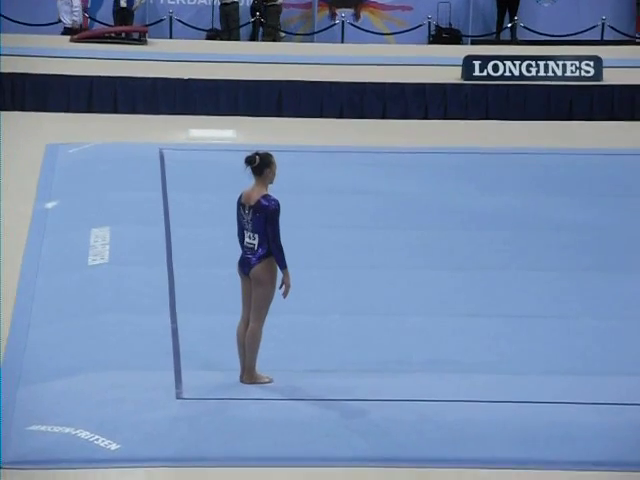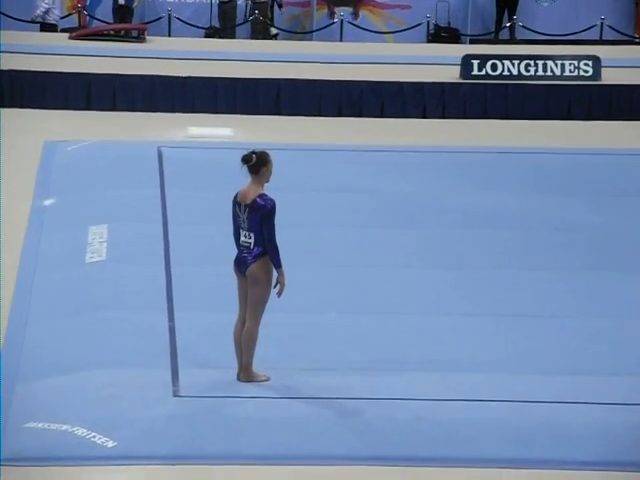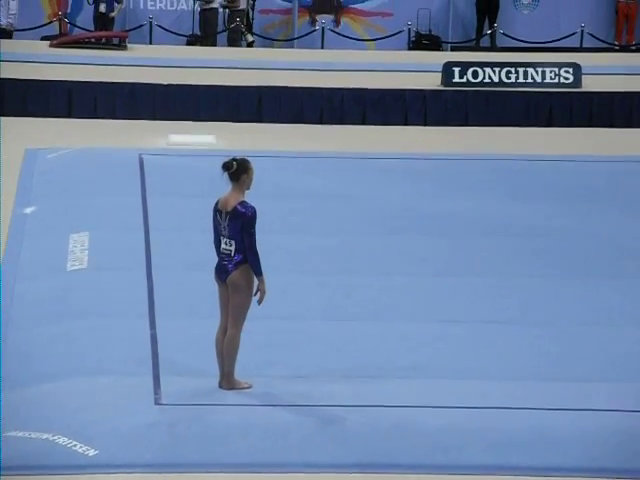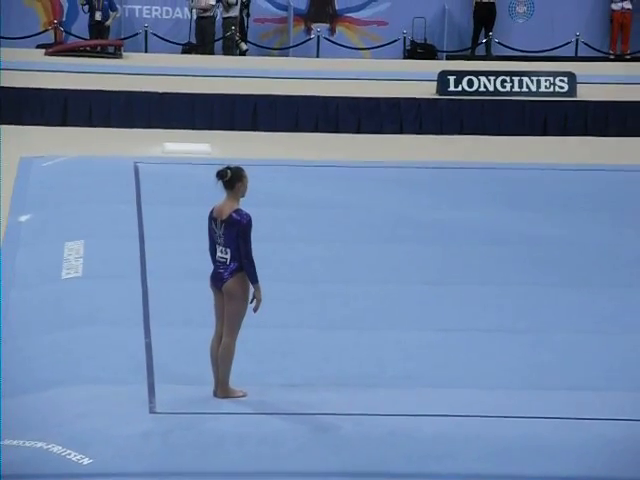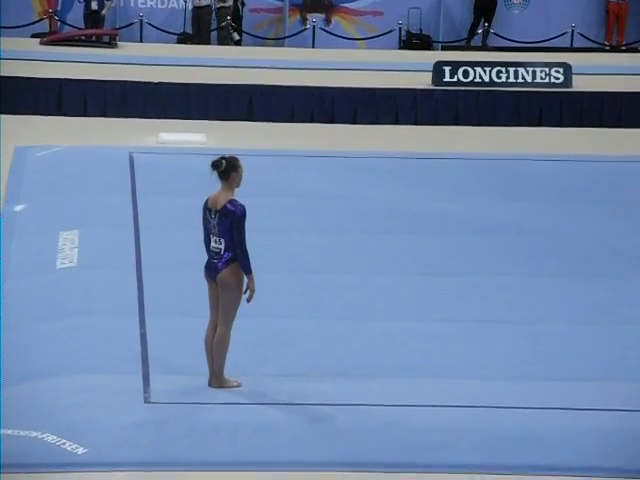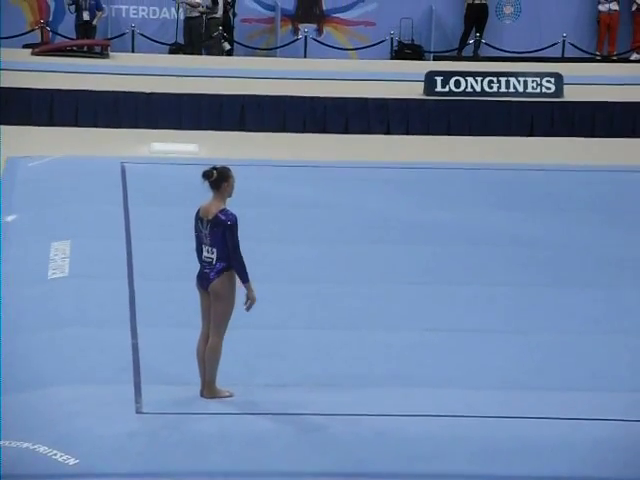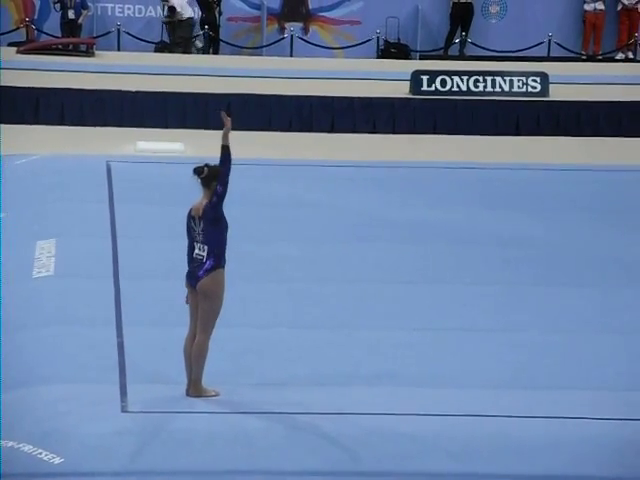
dt=0.7s
person 1, frame 1
left shoulder: (242, 198)
right shoulder: (270, 204)
right elbow: (274, 241)
right wrist: (285, 272)
left hip: (244, 261)
right hip: (262, 265)
left knee: (245, 318)
right knee: (256, 321)
left ankle: (244, 370)
right ankle: (250, 373)
person 1, frame 2
left shoulder: (238, 197)
right shoulder: (266, 203)
left elbow: (236, 233)
right elbow: (270, 241)
right wrist: (280, 272)
left hip: (240, 260)
right hip: (258, 264)
left knee: (242, 316)
right knee: (253, 320)
left ankle: (241, 368)
right ankle: (247, 371)
person 1, frame 3
left shoulder: (218, 204)
right shoulder: (247, 210)
left elbow: (216, 240)
right elbow: (250, 248)
right wrist: (261, 280)
left hip: (221, 268)
right hip: (239, 272)
left knee: (224, 324)
right knee: (234, 328)
left ankle: (223, 376)
right ankle: (229, 379)
person 1, frame 4
left shoulder: (213, 212)
right shoulder: (242, 218)
left elbow: (212, 249)
right elbow: (246, 255)
right wrist: (256, 287)
left hip: (217, 276)
right hip: (235, 280)
left knee: (219, 332)
right knee: (229, 336)
left ankle: (218, 385)
right ankle: (224, 388)
person 1, frame 5
left shoulder: (208, 202)
right shoulder: (236, 208)
left elbow: (206, 239)
right elbow: (240, 246)
right wrist: (250, 278)
left hip: (211, 266)
right hip: (229, 270)
left knee: (213, 322)
right knee: (224, 326)
left ankle: (213, 375)
right ankle: (218, 378)
person 1, frame 6
left shoulder: (200, 212)
right shoulder: (227, 218)
left elbow: (198, 248)
right elbow: (235, 255)
right wrist: (249, 287)
left hip: (203, 276)
right hip: (221, 279)
left knee: (205, 333)
right knee: (216, 336)
left ankle: (204, 385)
right ankle: (211, 387)
person 1, frame 7
left shoulder: (193, 211)
right shoulder: (213, 210)
left elbow: (191, 249)
right elbow: (227, 176)
right wrist: (224, 139)
left hip: (194, 275)
right hip: (210, 278)
left knee: (193, 332)
right knee: (204, 334)
left ankle: (191, 383)
right ankle: (197, 386)
